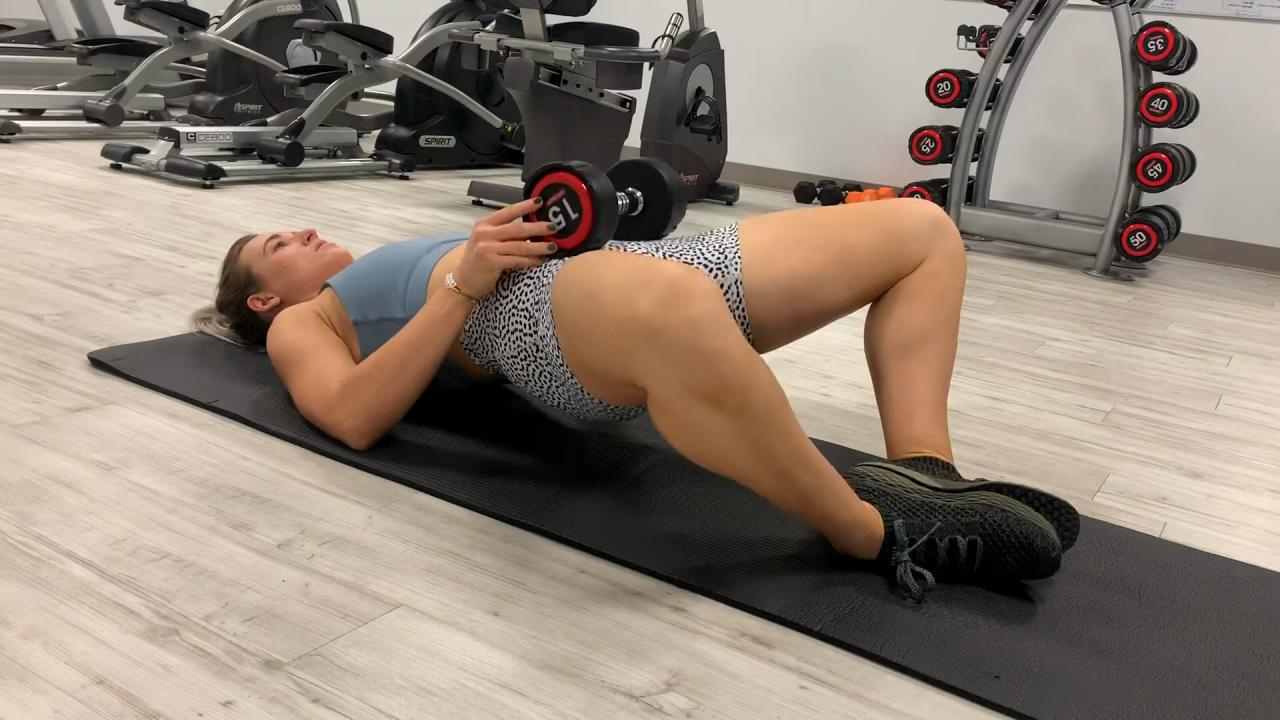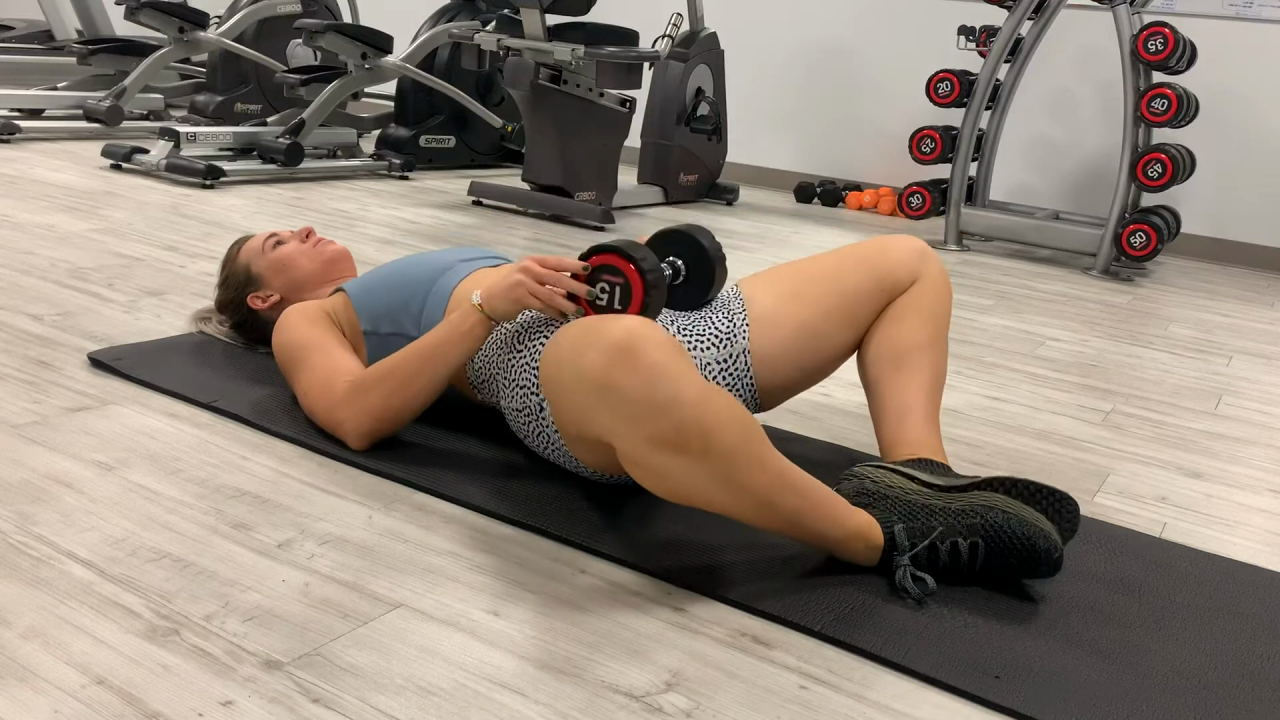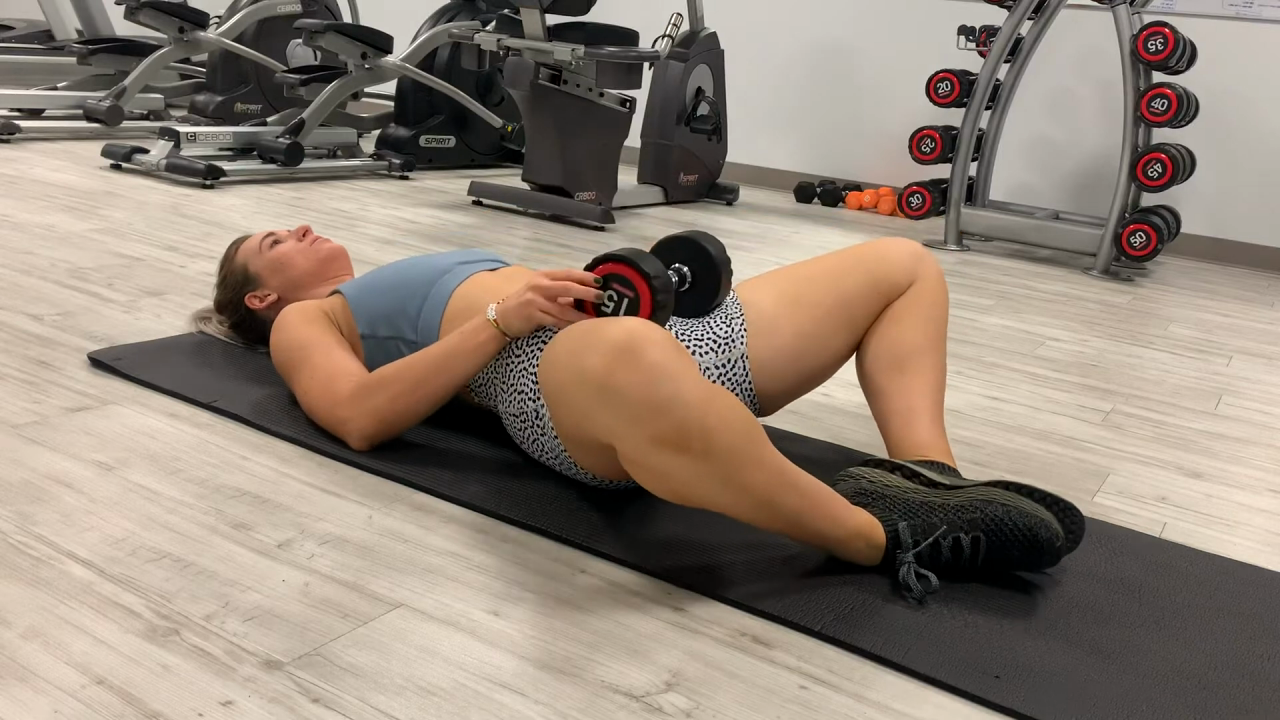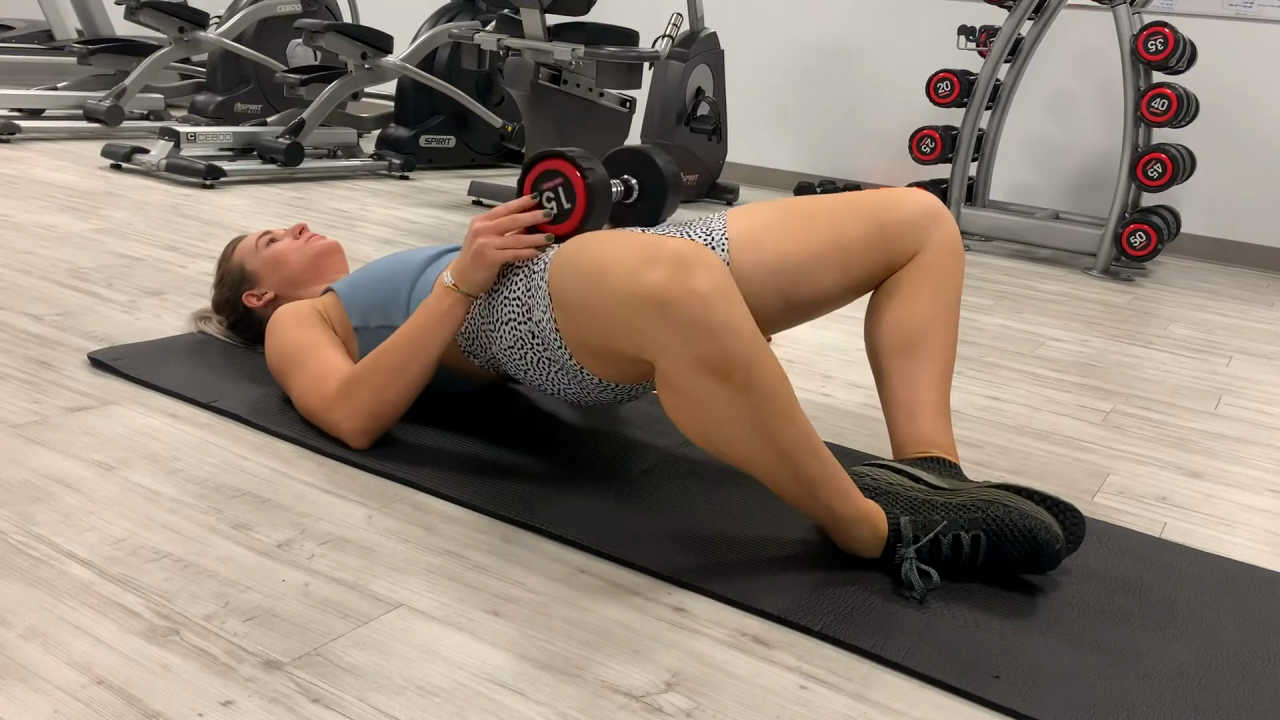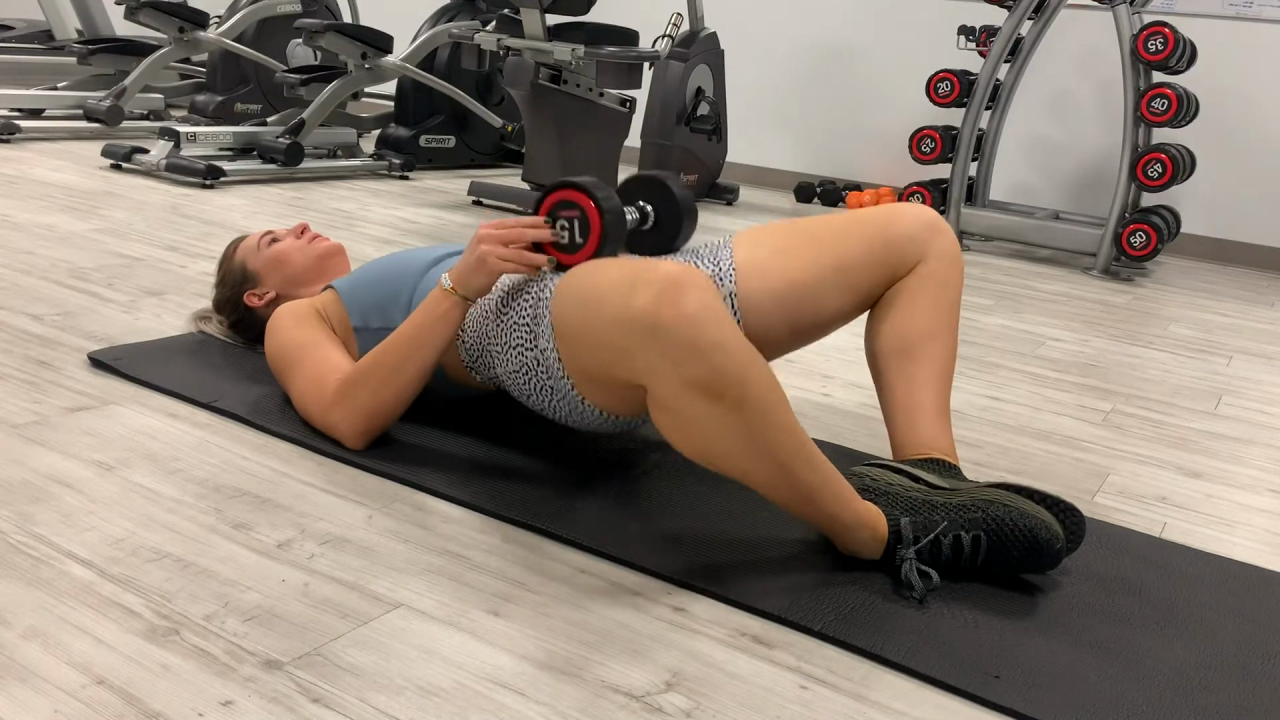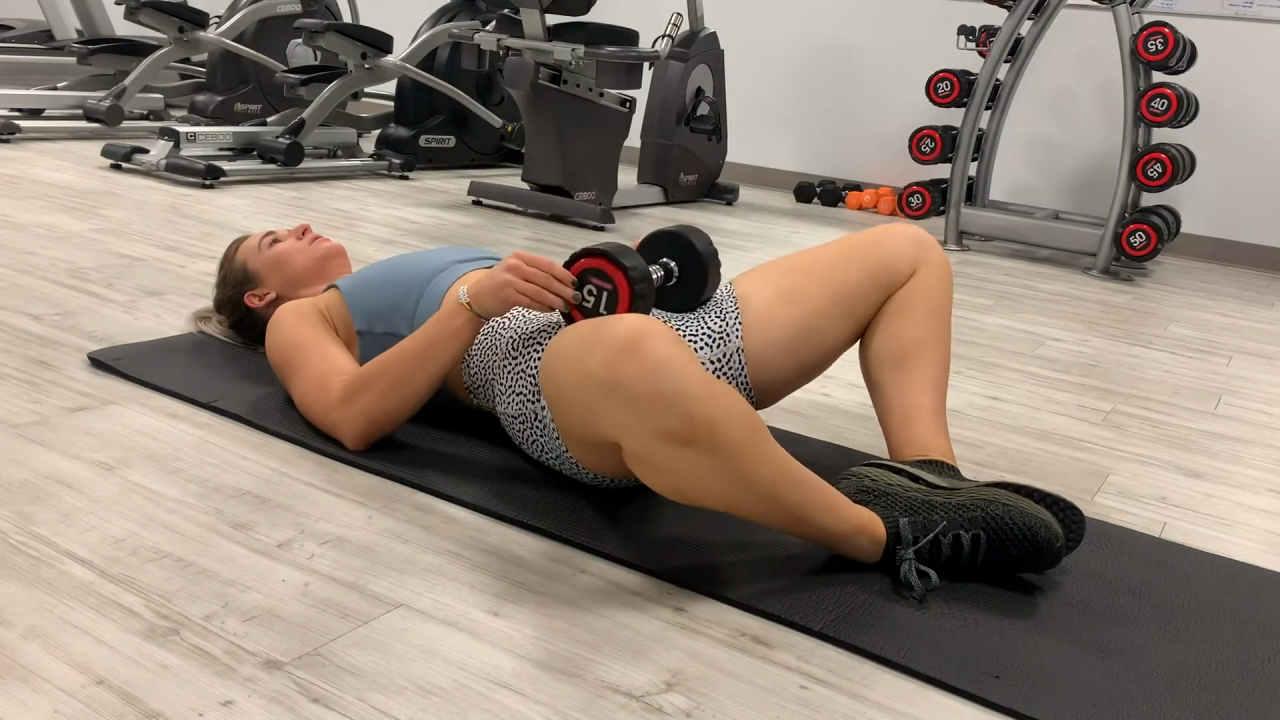
dt=0.5s
person 1, frame 1
left shoulder: (388, 277)
right shoulder: (300, 326)
right elbow: (356, 419)
right wrist: (463, 282)
left hip: (632, 273)
right hip: (532, 305)
left knee: (919, 228)
right knee: (670, 309)
left ankle: (919, 474)
right ankle: (876, 531)
person 1, frame 2
left shoulder: (405, 285)
right shoulder: (307, 324)
right elbow: (358, 417)
right wrist: (489, 304)
left hip: (664, 324)
right hip: (543, 358)
left knee: (908, 263)
right knee: (630, 359)
left ankle: (913, 476)
right ankle: (879, 537)
person 1, frame 3
left shoulder: (400, 288)
right shoulder: (304, 325)
right elbow: (363, 418)
right wrist: (500, 317)
left hip: (654, 327)
right hip: (545, 367)
left knee: (904, 265)
right knee: (629, 361)
left ankle: (925, 478)
right ankle: (880, 536)
person 1, frame 4
left shoulder: (390, 281)
right shoulder: (298, 325)
right elbow: (355, 416)
left wrist: (597, 218)
right wrist: (462, 278)
left hip: (639, 271)
right hip: (530, 299)
left knee: (917, 219)
right knee: (677, 287)
left ankle: (924, 473)
right ankle: (876, 529)
person 1, frame 5
left shoulder: (389, 283)
right shoulder: (299, 322)
right elbow: (351, 417)
left wrist: (610, 239)
right wrist: (462, 283)
left hip: (629, 294)
right hip: (529, 319)
left knee: (916, 233)
right knee: (667, 304)
left ankle: (926, 474)
right ankle: (879, 531)
person 1, frame 6
left shoulder: (402, 279)
right shoulder: (300, 324)
right elbow: (355, 419)
right wrist: (474, 302)
left hip: (655, 322)
right hip: (537, 362)
left knee: (907, 250)
right knee: (635, 362)
left ankle: (923, 477)
right ankle: (883, 535)
